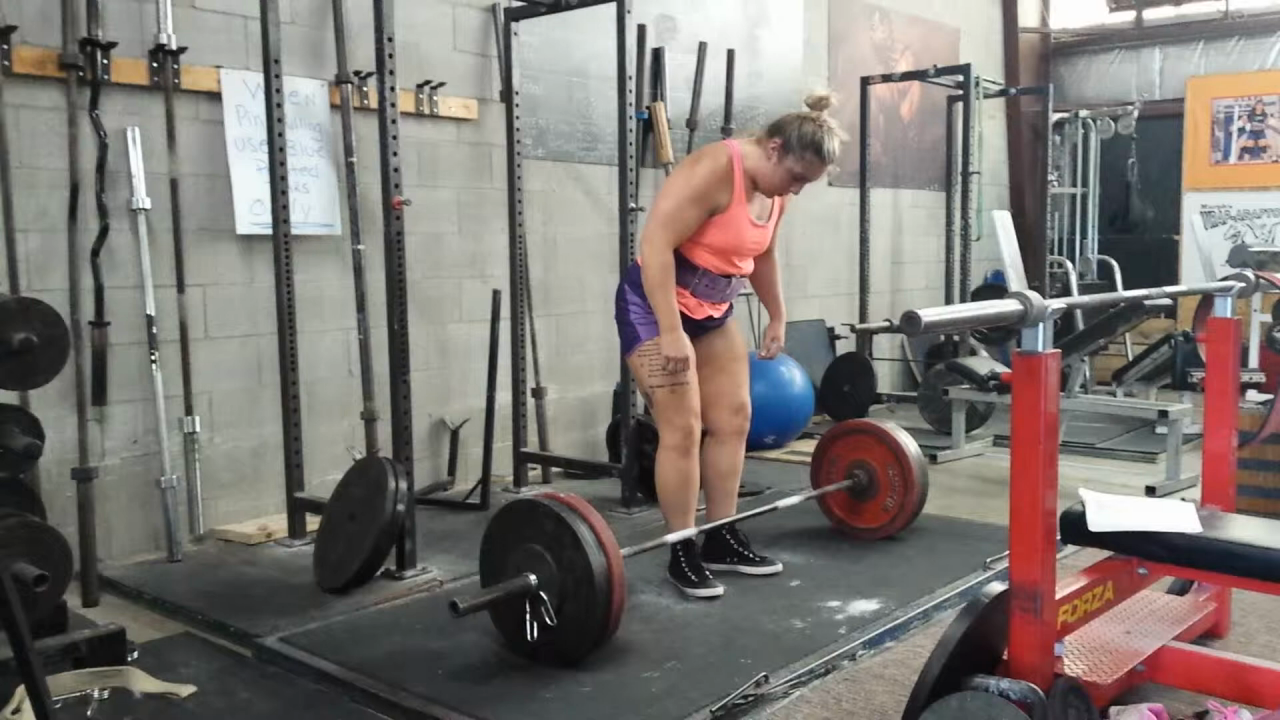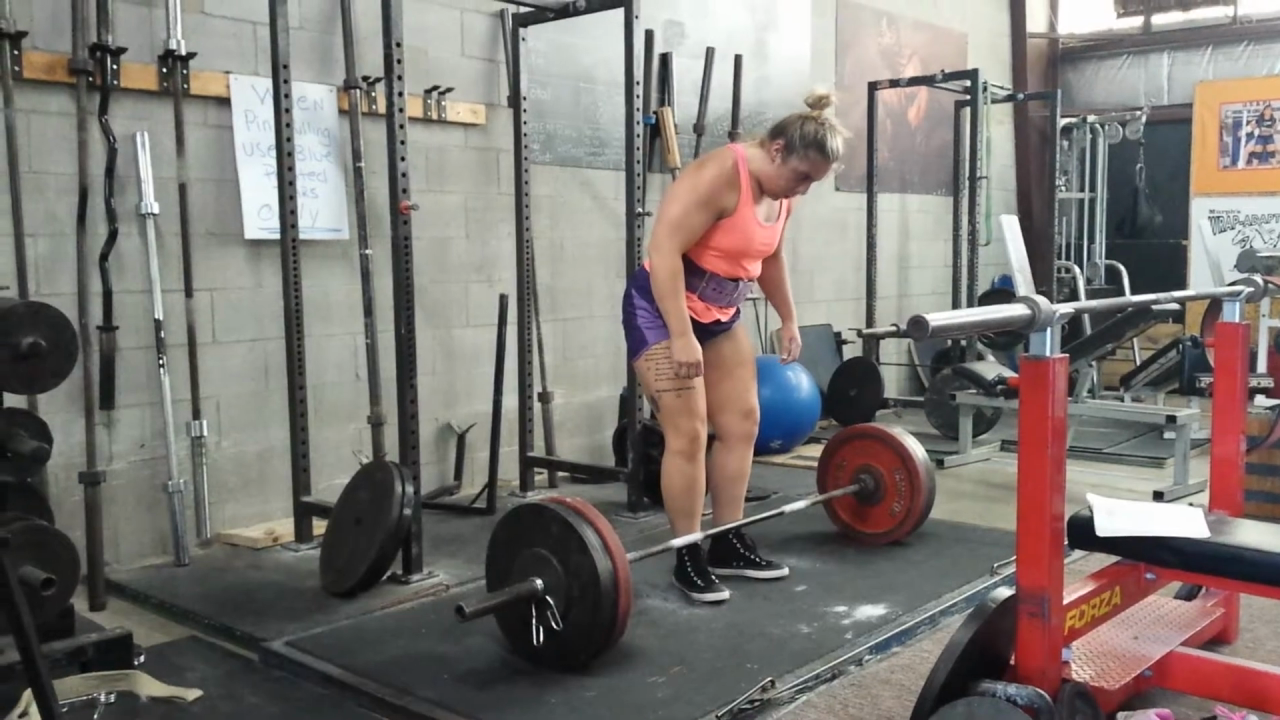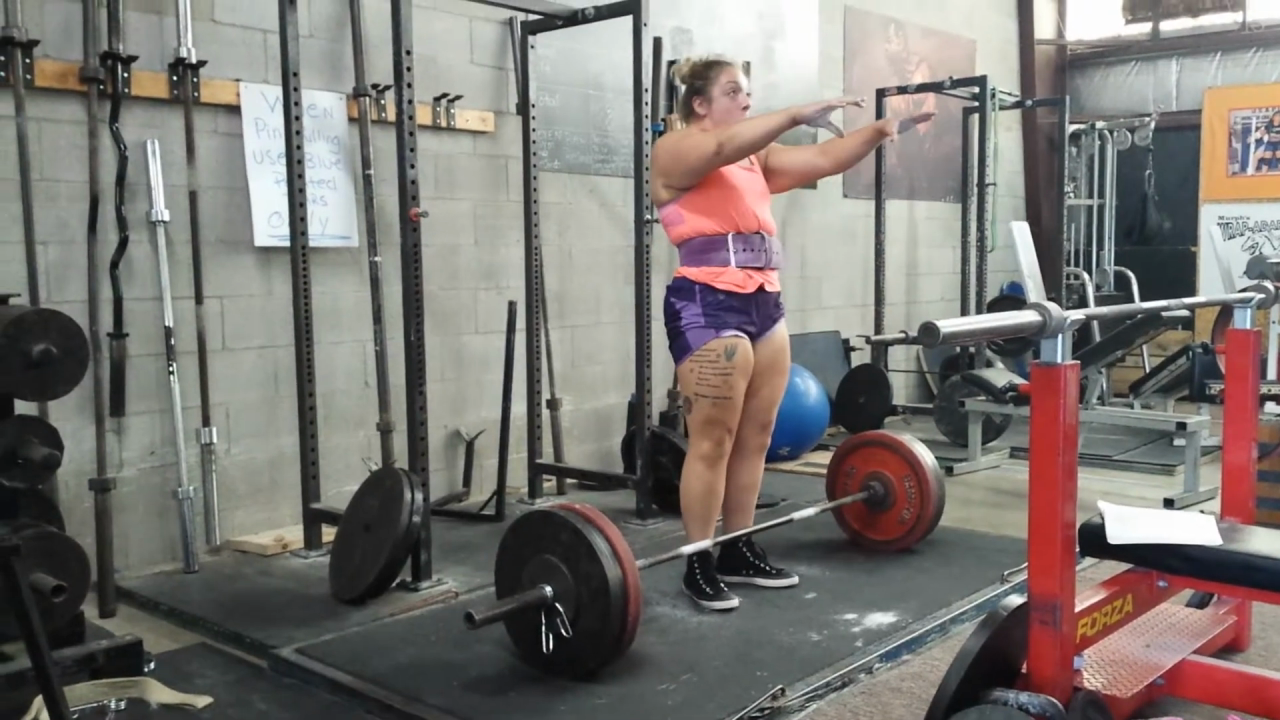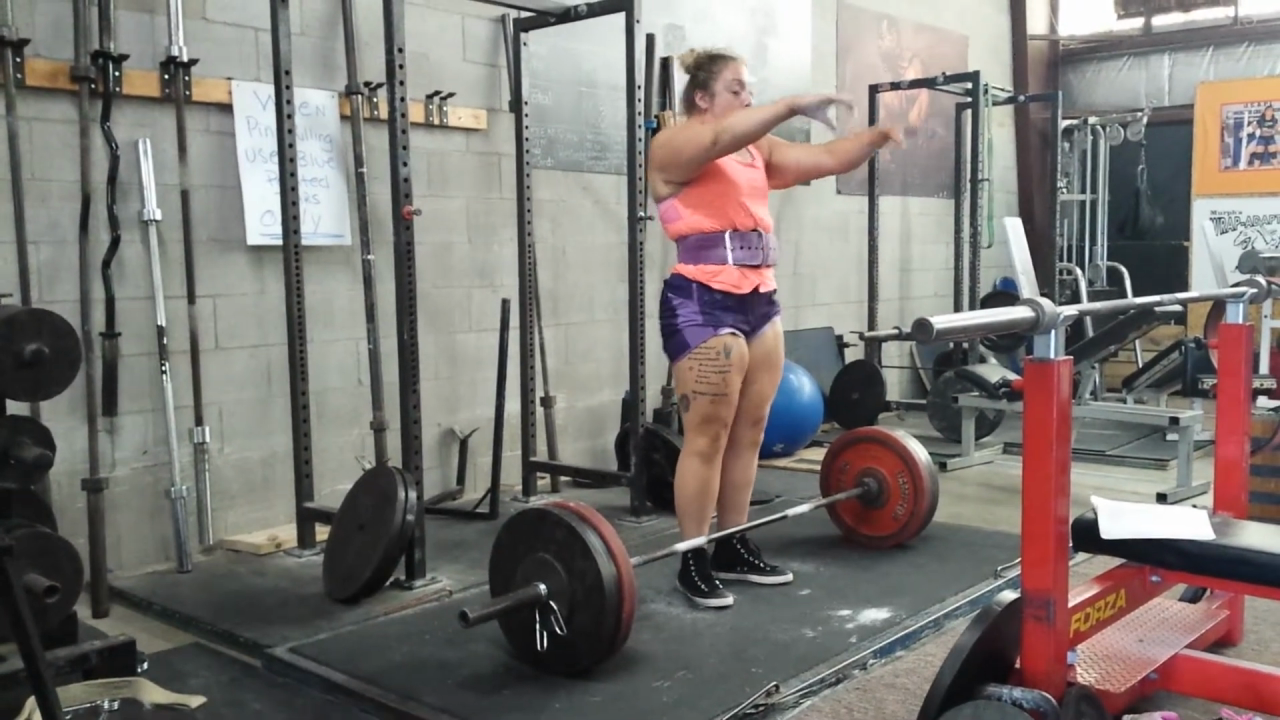
dt=1s
person 1, frame 1
left shoulder: (775, 188)
right shoulder: (712, 170)
right elbow: (655, 244)
left wrist: (777, 316)
right wrist: (670, 332)
left hip: (712, 311)
right hip: (654, 305)
left knee: (733, 419)
right knee: (682, 429)
left ankle: (722, 538)
right ankle: (682, 553)
person 1, frame 2
left shoulder: (780, 192)
right shoulder: (719, 176)
left elbow: (770, 257)
right elbow: (664, 250)
left wrist: (788, 318)
right wrist: (680, 336)
left hip: (721, 315)
right hip: (661, 310)
left knee: (742, 423)
right knee: (689, 433)
left ankle: (729, 542)
right ankle: (688, 557)
person 1, frame 3
left shoulder: (755, 158)
right shoulder: (674, 151)
left elbow: (823, 160)
right elbow: (725, 146)
left wrist: (877, 132)
right wrist: (797, 114)
left hip: (764, 304)
right hip: (708, 305)
left knee: (755, 437)
right knee: (712, 441)
left ankle: (739, 551)
right ankle: (698, 564)
person 1, frame 4
left shoulder: (756, 150)
right shoulder: (673, 145)
left elbow: (822, 160)
right elbow: (719, 138)
left wrist: (879, 135)
right wrist: (792, 106)
left hip: (756, 302)
right hip: (700, 306)
left knee: (747, 434)
right knee: (708, 438)
left ankle: (733, 546)
right ankle: (695, 560)
